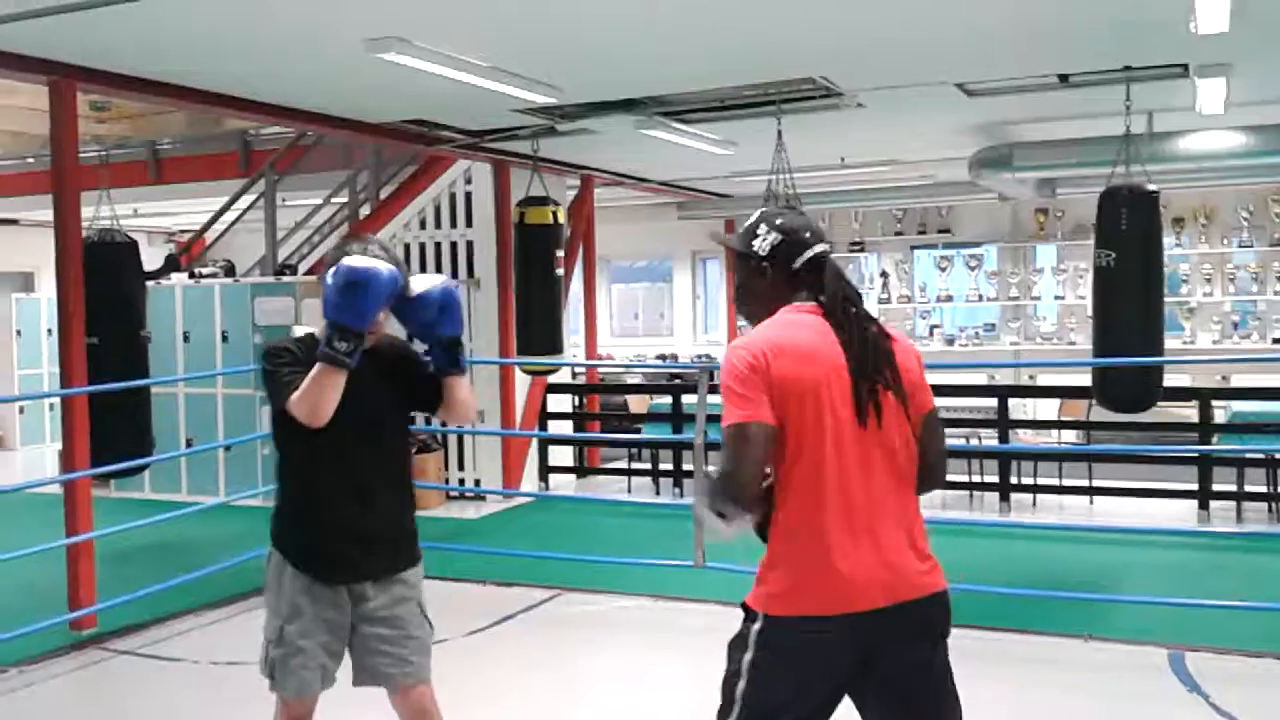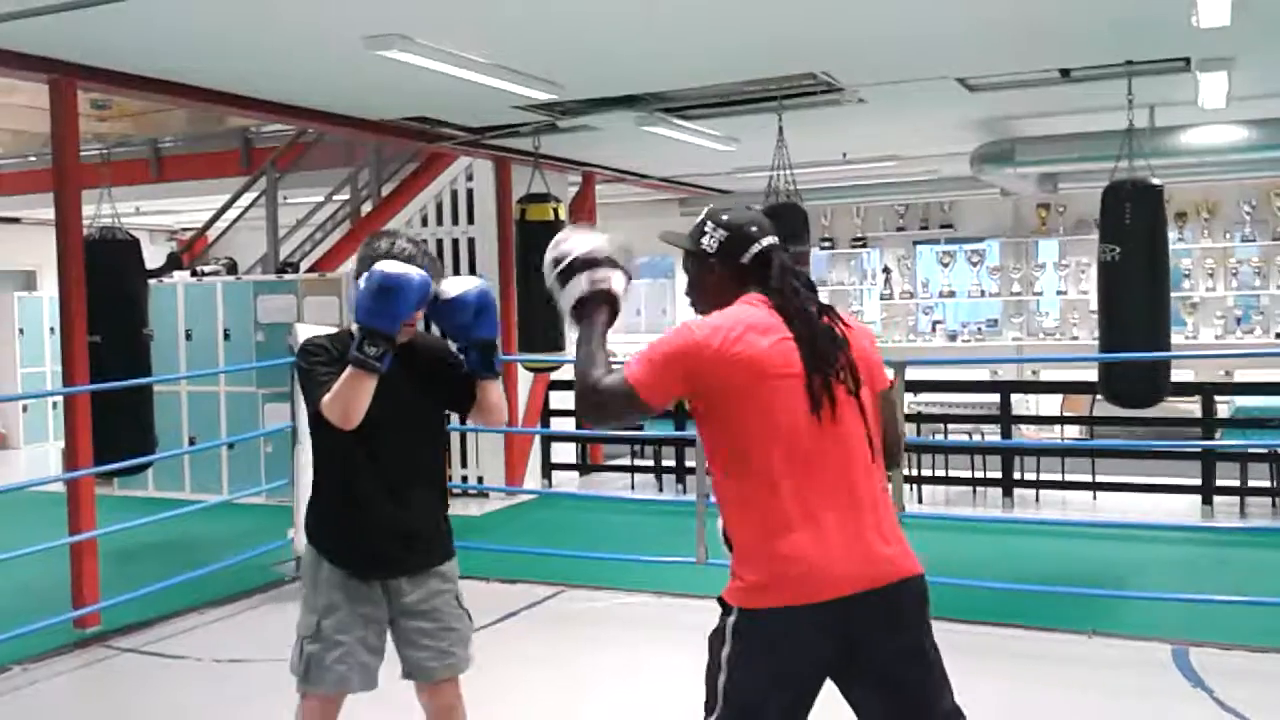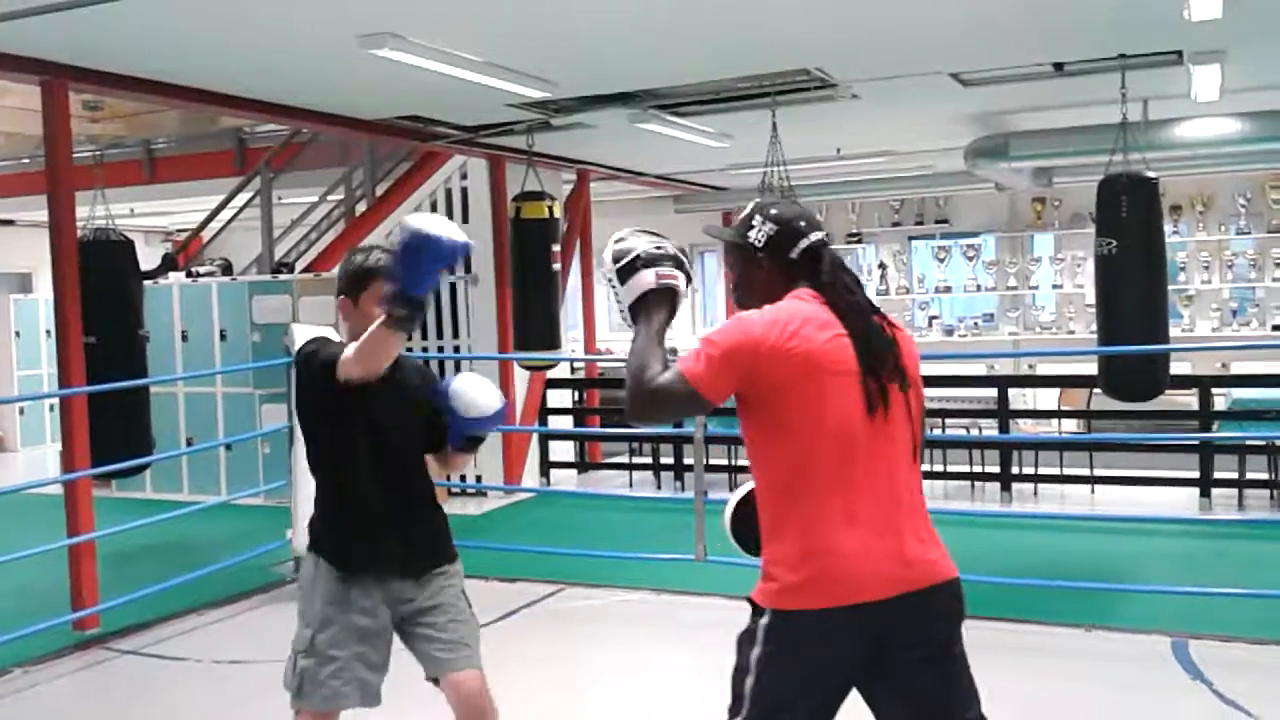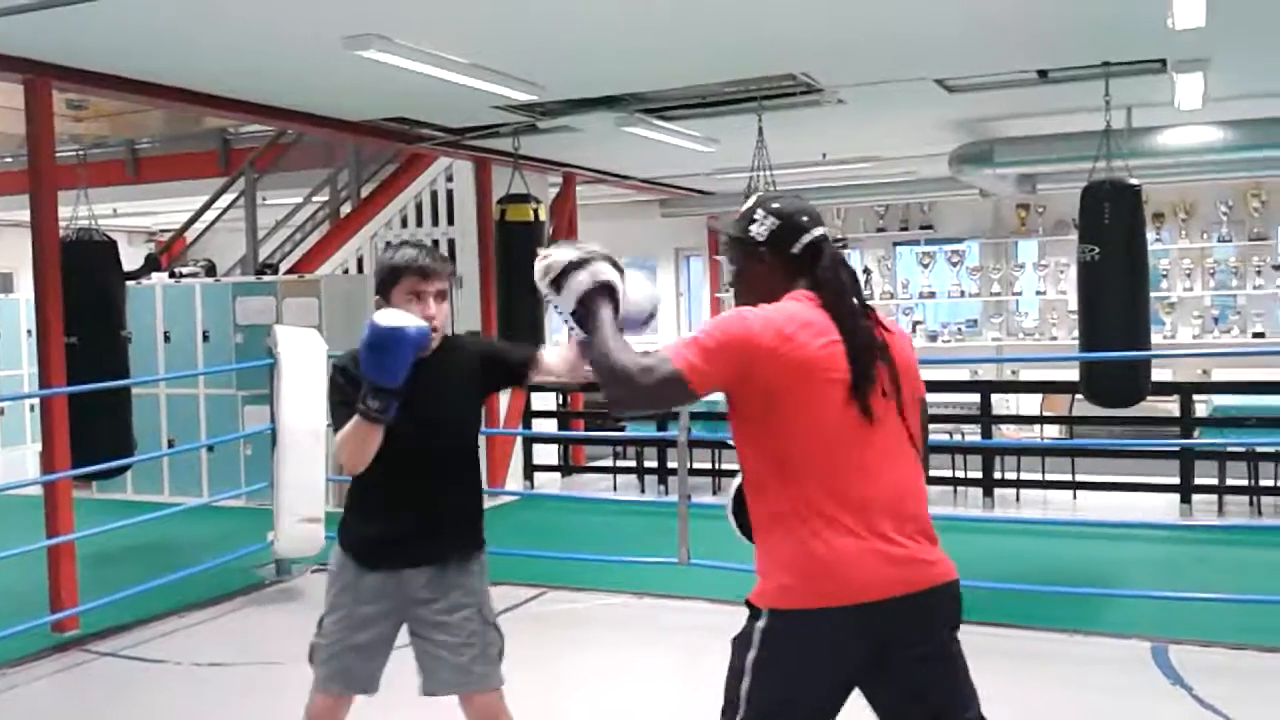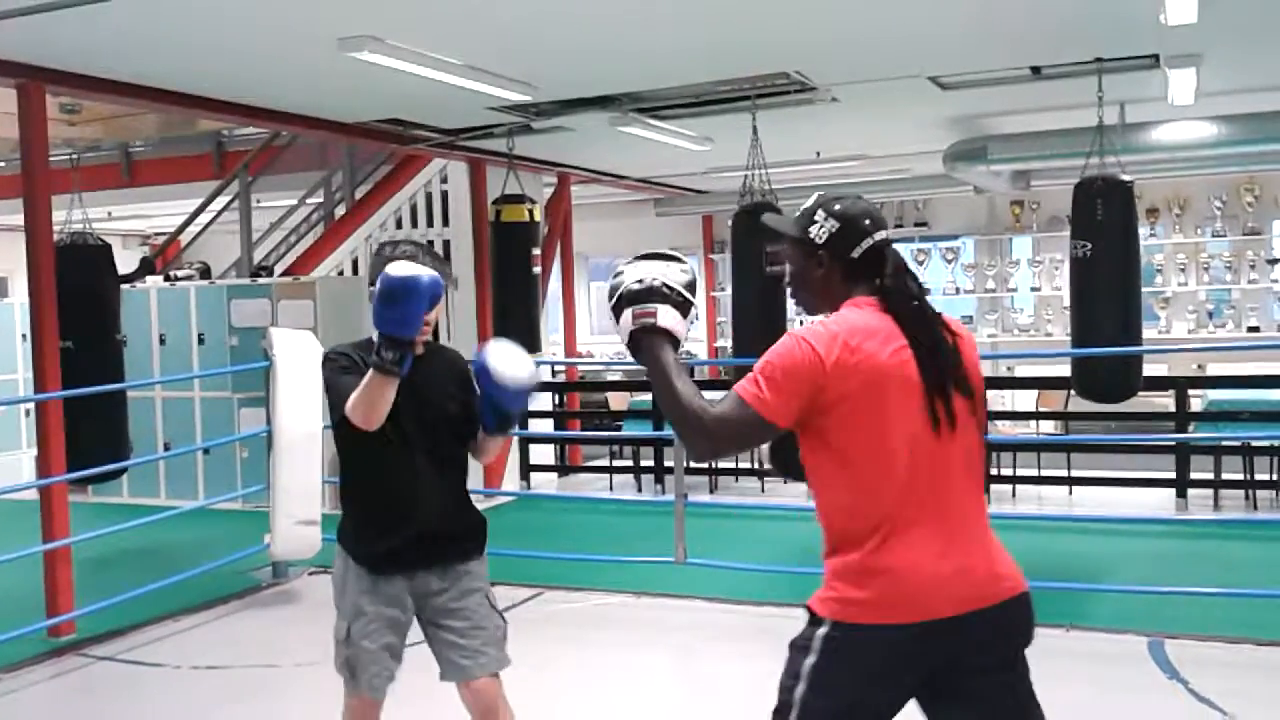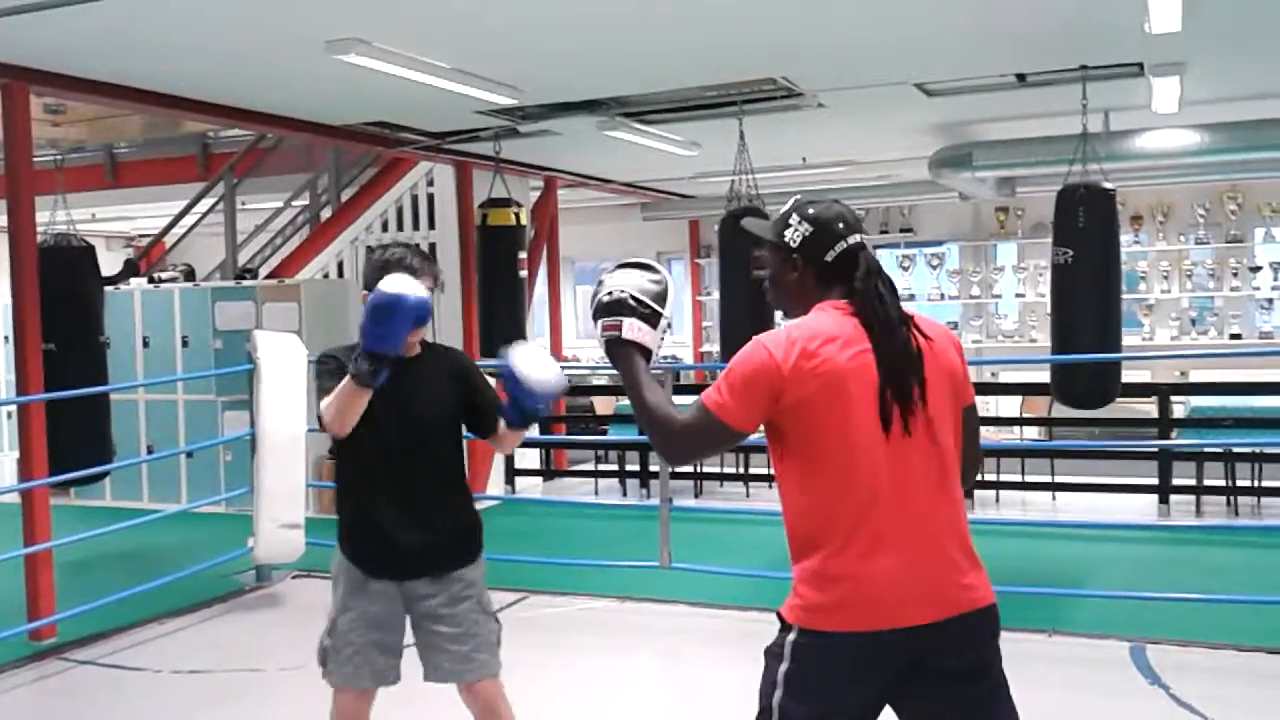
dt=0.3s
person 1, frame 1
left shoulder: (756, 354)
right shoulder: (893, 347)
left elbow: (743, 487)
right elbow: (930, 470)
left wrist: (720, 500)
left hip: (809, 608)
right hip: (912, 594)
person 1, frame 2
left shoulder: (702, 344)
right shoulder: (847, 334)
left elbow: (597, 405)
right elbow: (890, 449)
left wrist: (593, 307)
left hip: (780, 597)
right hip: (886, 581)
person 1, frame 3
left shoulder: (755, 335)
right shoulder: (888, 334)
left elbow: (645, 402)
left wrist: (651, 308)
left hip: (813, 598)
right hip: (922, 585)
person 1, frame 4
left shoulder: (751, 335)
right shoulder: (890, 339)
left elbow: (630, 388)
left wrist: (596, 303)
left hip: (814, 601)
right hip: (921, 587)
person 1, frame 5
left shoulder: (814, 350)
right shoulder: (954, 340)
left elbow: (707, 438)
left wrist: (656, 341)
left hip: (874, 613)
right hip: (988, 600)
person 1, frame 6
left shoulder: (779, 355)
right shoulder: (940, 342)
left elbow: (677, 443)
right elbow: (965, 464)
left wrist: (628, 350)
left hip: (841, 620)
right hip: (957, 608)
person 2, frame 1
left shoulder: (397, 357)
right shoulder: (287, 356)
left elbow: (461, 413)
right elbow: (313, 413)
left wrist: (446, 344)
right wrist: (343, 336)
left hip: (389, 559)
right hip: (308, 560)
person 2, frame 2
left shoulder: (431, 355)
right shoulder: (321, 353)
left elbow: (493, 416)
right elbow: (343, 415)
left wrist: (481, 348)
right wrist: (374, 339)
left hip: (423, 555)
right hip: (343, 556)
person 2, frame 3
left shoulder: (417, 376)
right shoulder: (318, 359)
left elbow: (448, 461)
right elbow: (364, 364)
left wrist: (469, 431)
right wrist: (408, 297)
left hip: (427, 560)
right hip: (346, 566)
person 2, frame 4
left shoulder: (470, 358)
right shoulder: (353, 371)
left elbow: (554, 367)
right elbow: (352, 461)
right wrist: (378, 392)
left hip: (450, 561)
right hip: (367, 561)
person 2, frame 5
left shoulder: (453, 367)
right shoulder: (345, 362)
left elbow: (486, 451)
right elbow: (366, 417)
left wrist: (503, 409)
right wrist: (393, 343)
left hip: (452, 556)
right hip: (373, 560)
person 2, frame 6
left shoulder: (451, 367)
right shoulder: (339, 364)
left elbow: (501, 438)
right elbow: (336, 423)
left wrist: (524, 409)
right wrist: (373, 357)
left hip: (449, 560)
right hip: (368, 562)
